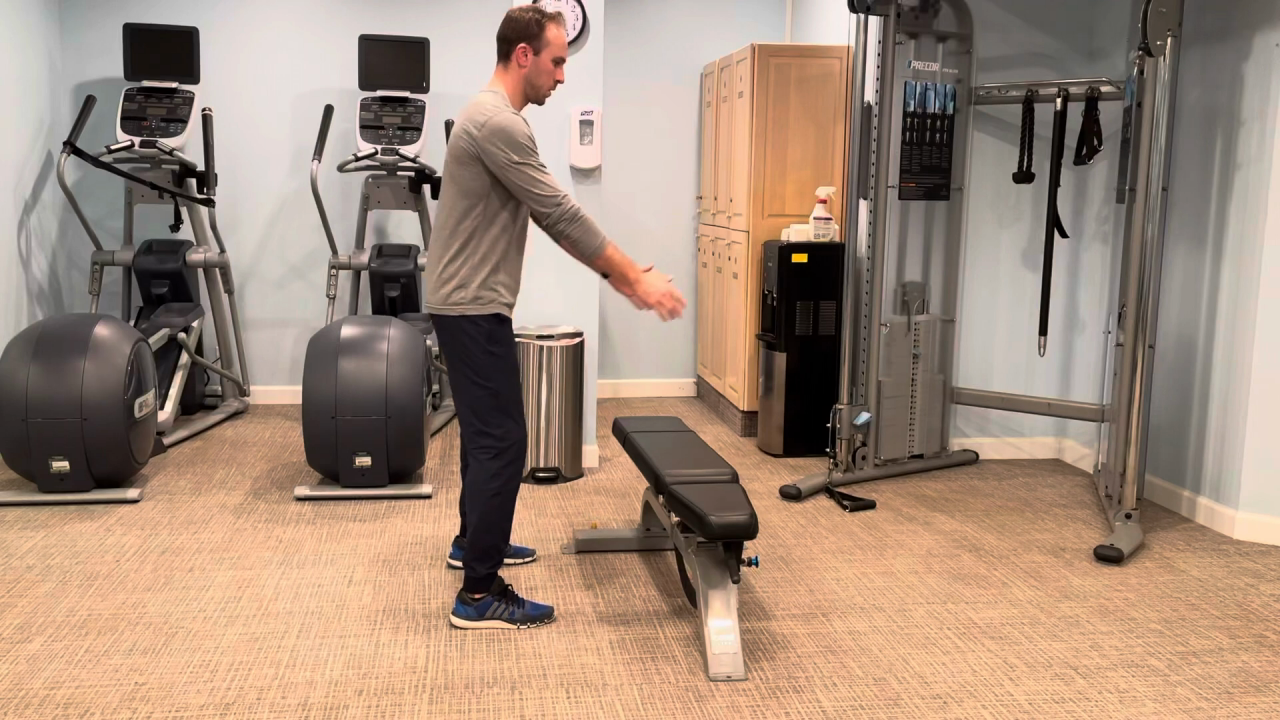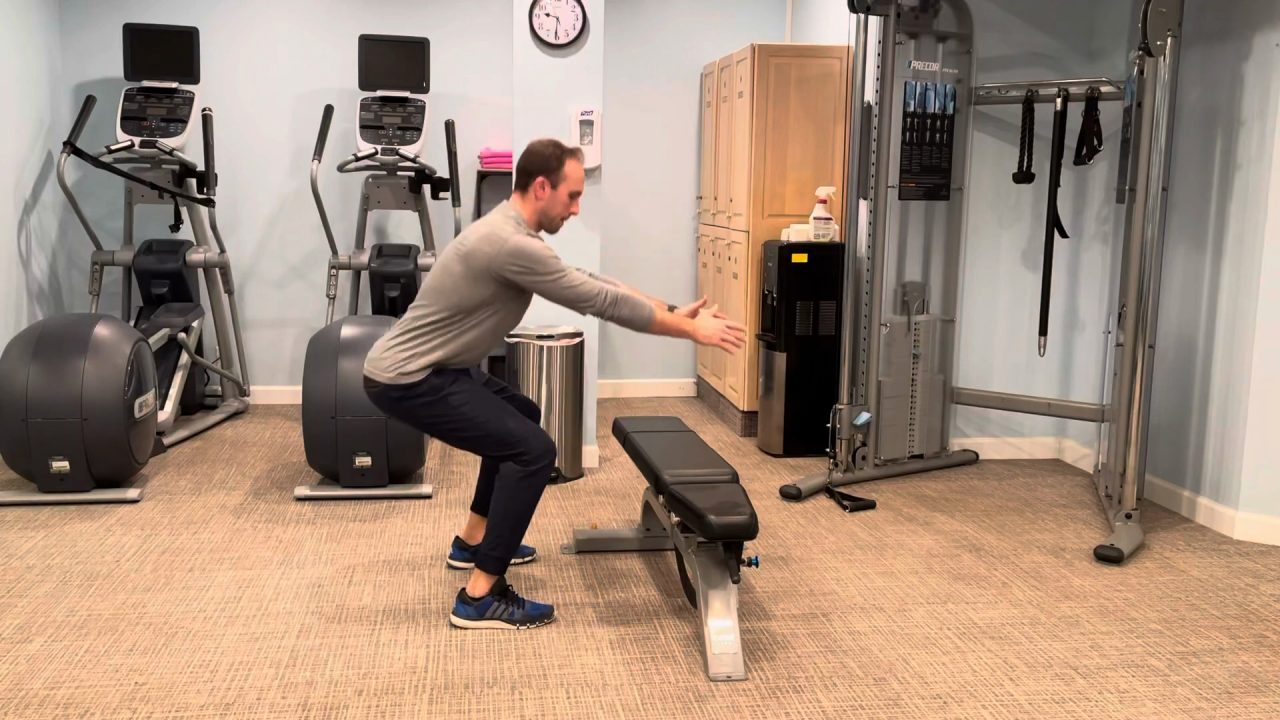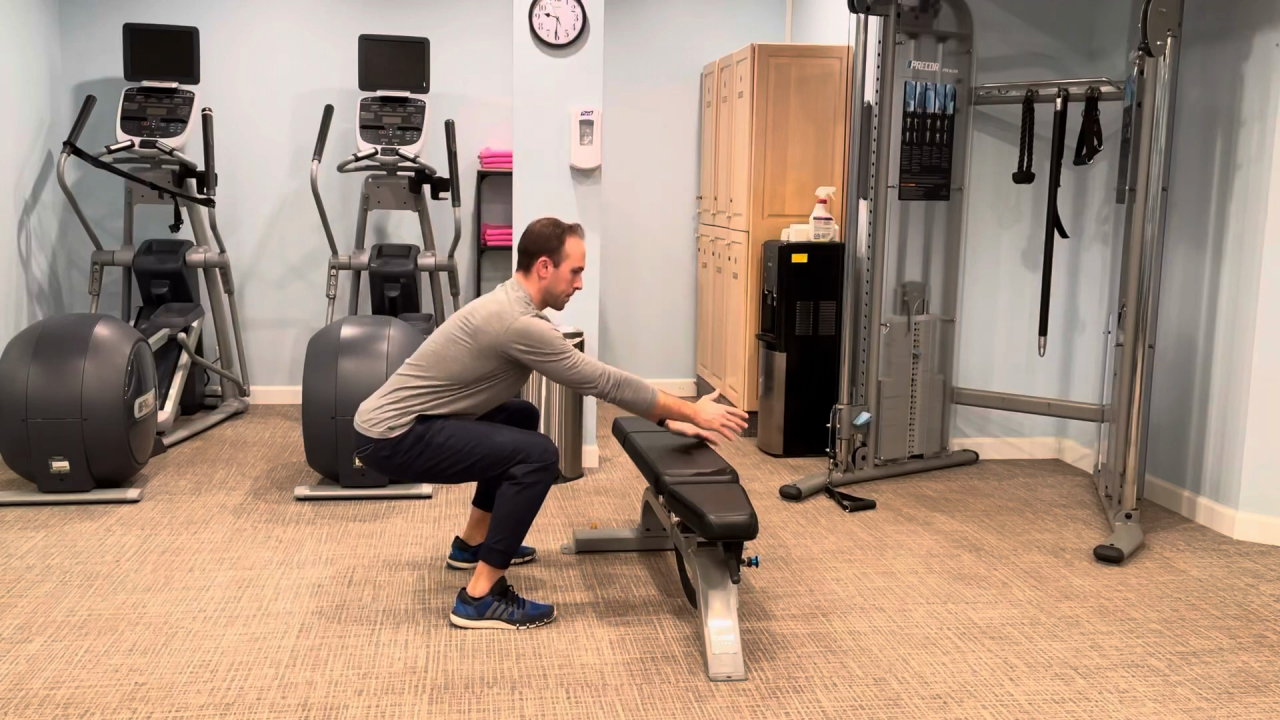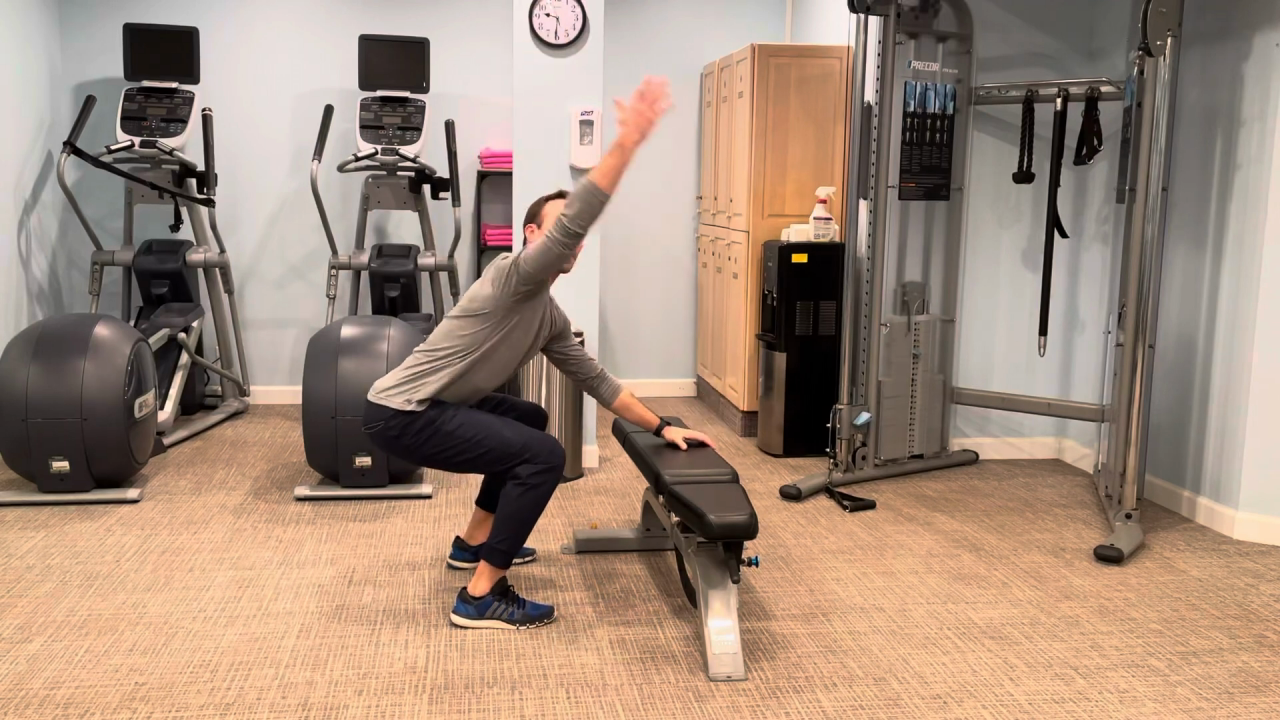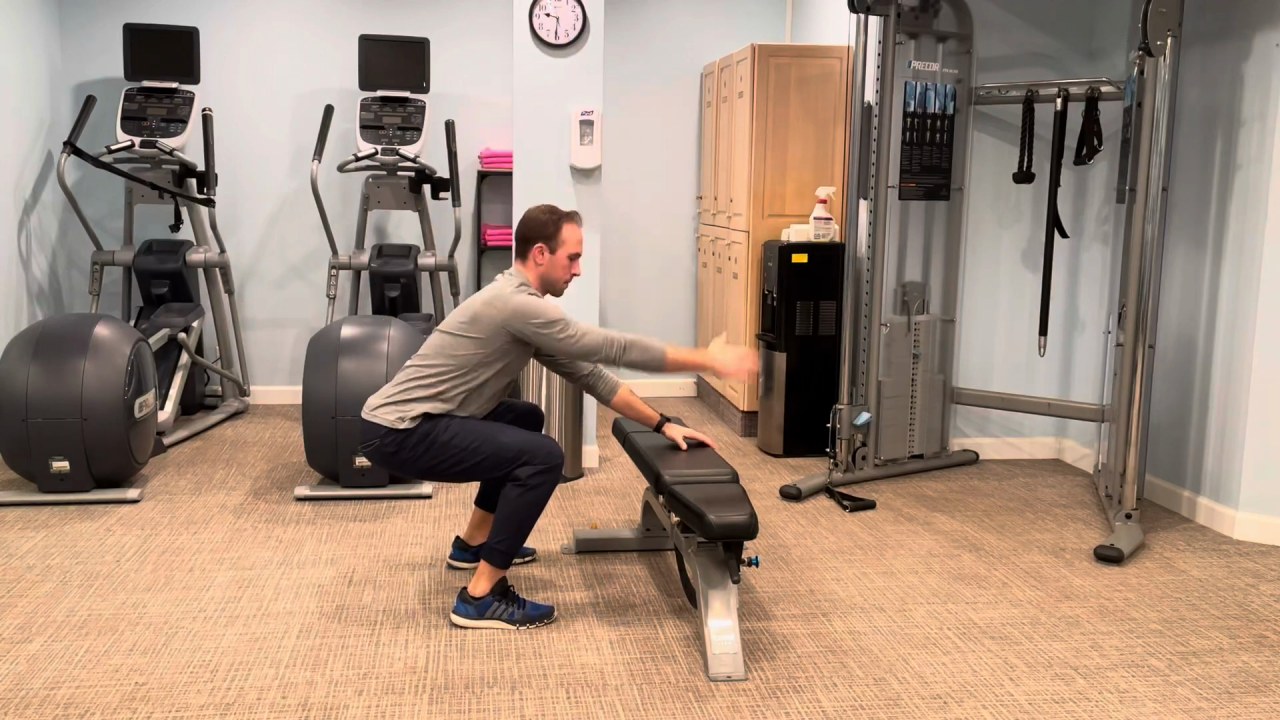
dt=0.7s
person 1, frame 1
left shoulder: (492, 115)
right shoulder: (498, 121)
left elbow: (545, 217)
right elbow: (561, 215)
left wrist: (618, 274)
right wrist: (635, 278)
left hip: (468, 300)
right hip: (472, 307)
left knee: (487, 428)
right knee: (500, 437)
left ankle: (473, 539)
right ankle: (479, 595)
person 1, frame 2
left shoulder: (511, 233)
right shoulder: (512, 245)
left elbow: (589, 284)
right elbow: (601, 302)
left wrist: (672, 311)
right wrist: (692, 331)
left hip: (419, 367)
right hip: (403, 379)
left knee: (518, 417)
right knee: (532, 450)
left ankle: (473, 539)
right ankle: (480, 596)
person 1, frame 3
left shoulder: (517, 308)
right shoulder: (517, 323)
left elbow: (591, 369)
right elbow: (604, 383)
left wrist: (669, 418)
right wrist: (693, 411)
left hip: (400, 421)
right hip: (390, 437)
left knee: (520, 418)
right knee: (536, 454)
left ankle: (473, 542)
right ankle: (480, 597)
person 1, frame 4
left shoulder: (549, 316)
right shoulder: (512, 280)
left elbow: (595, 379)
right elbow: (565, 226)
left wrist: (662, 427)
right wrist: (627, 142)
left hip: (431, 408)
right hip: (399, 415)
left knee: (530, 424)
right knee: (542, 457)
left ankle: (474, 543)
right ankle: (481, 596)
person 1, frame 5
left shoulder: (523, 309)
right shoulder: (518, 305)
left elbow: (588, 372)
right elbow: (614, 348)
left wrist: (661, 423)
right wrist: (705, 359)
left hip: (412, 419)
right hip: (397, 433)
left knee: (526, 420)
right knee: (541, 457)
left ankle: (474, 542)
right ankle: (481, 597)
